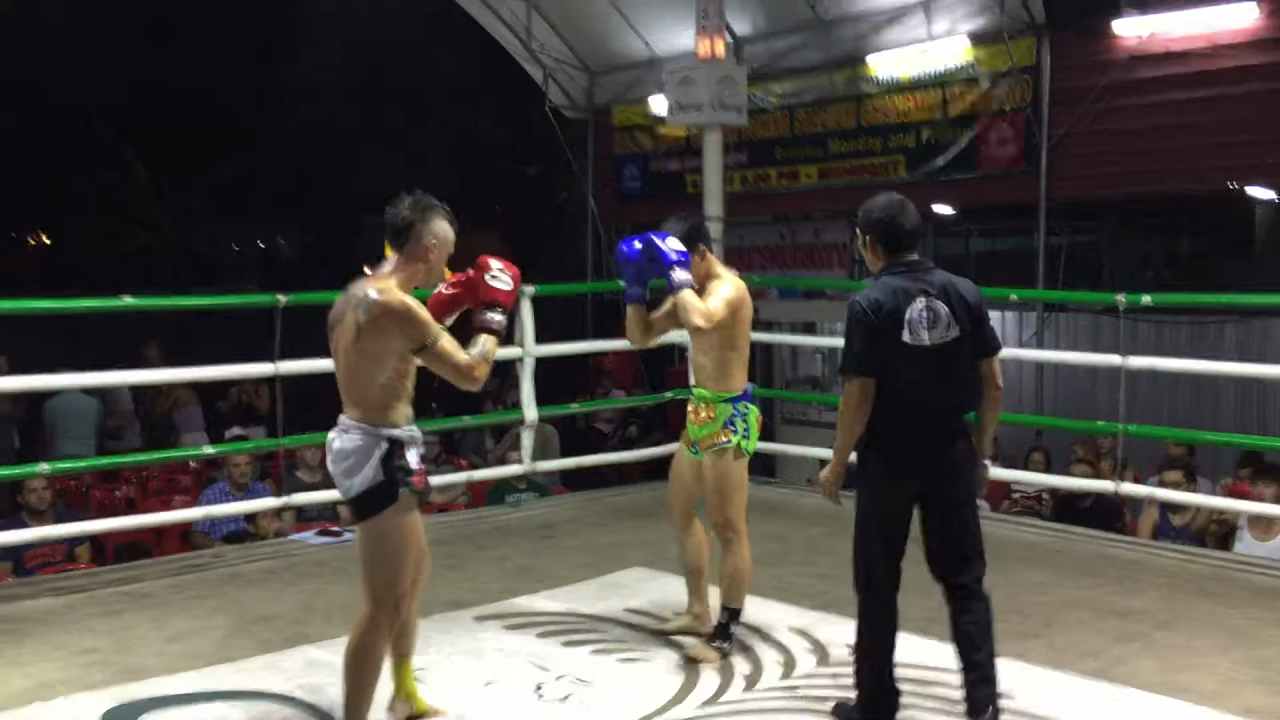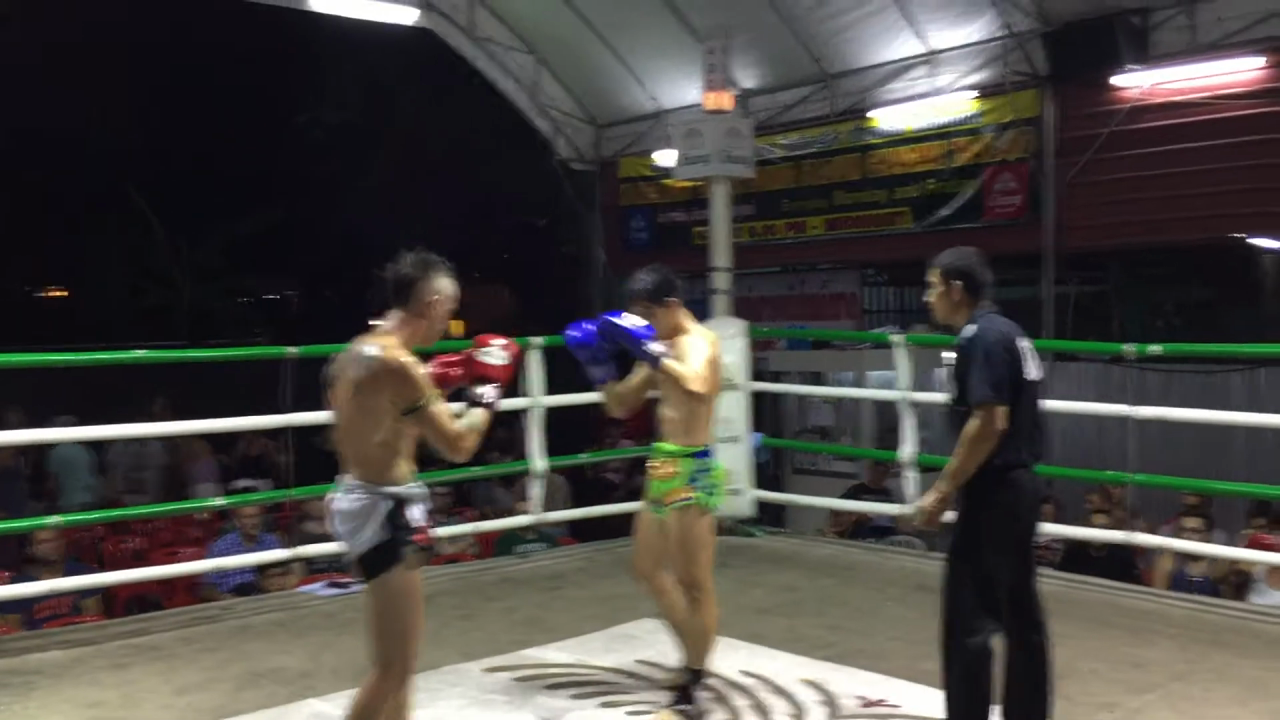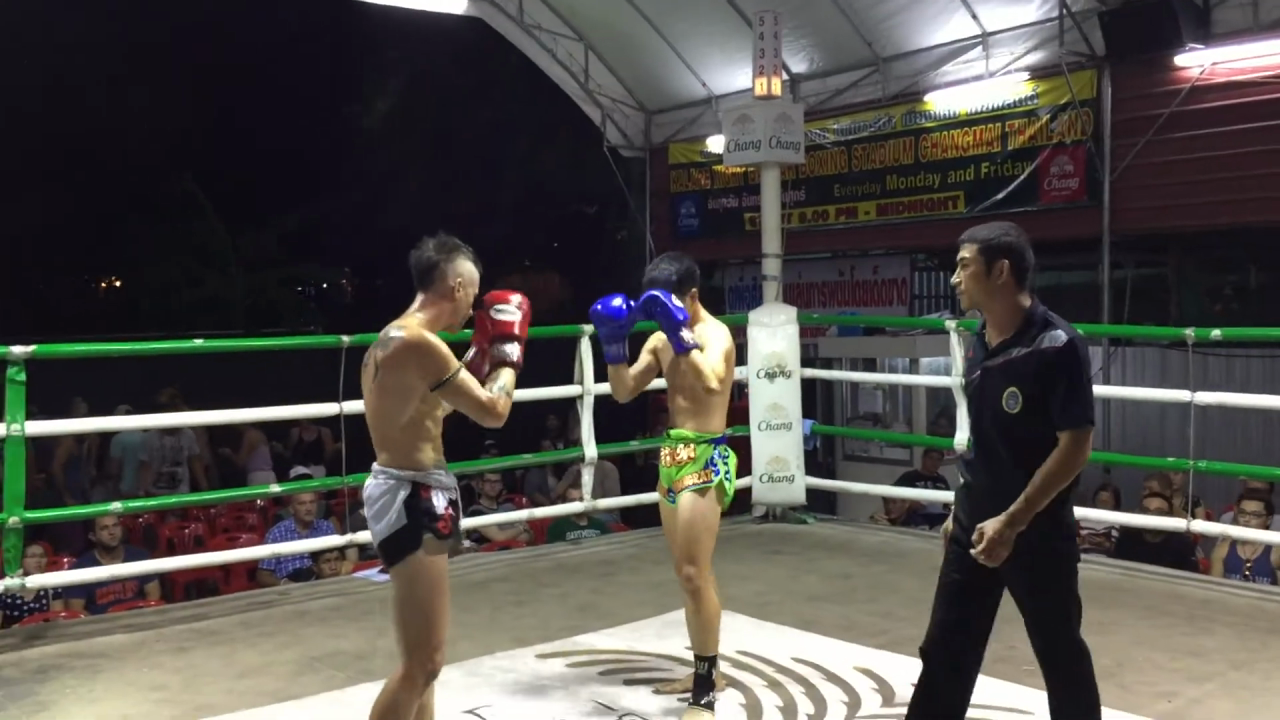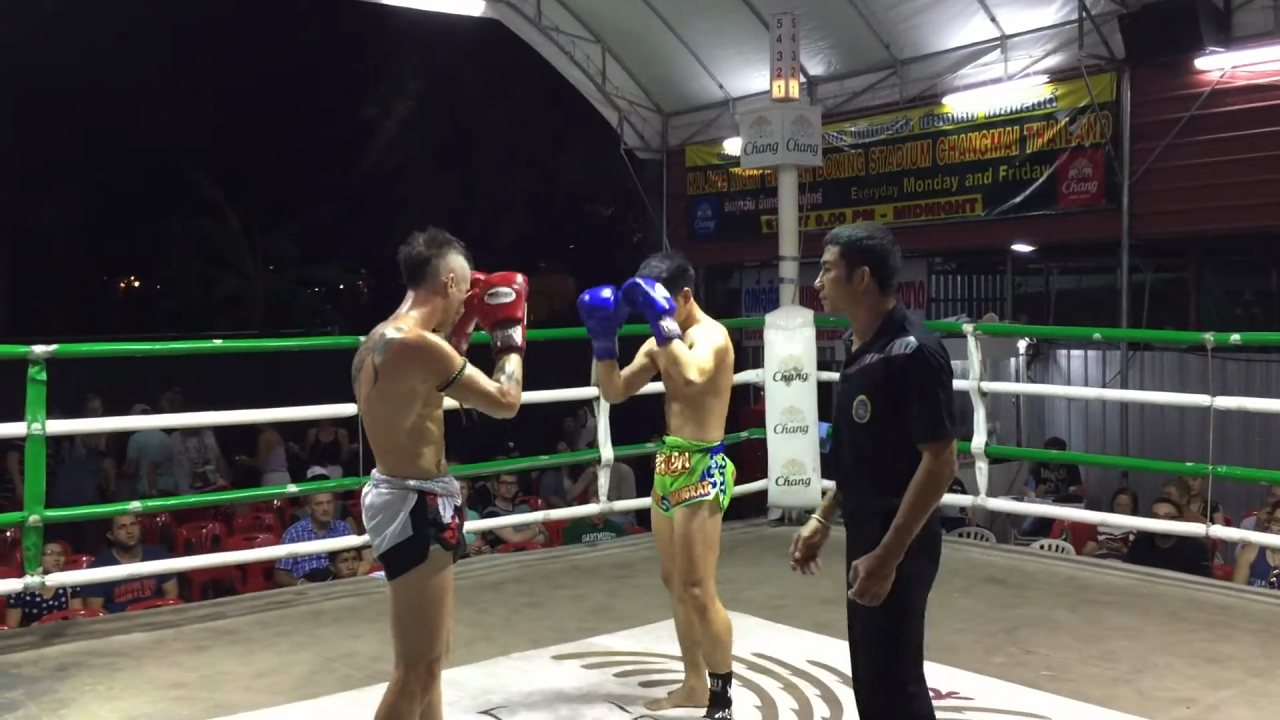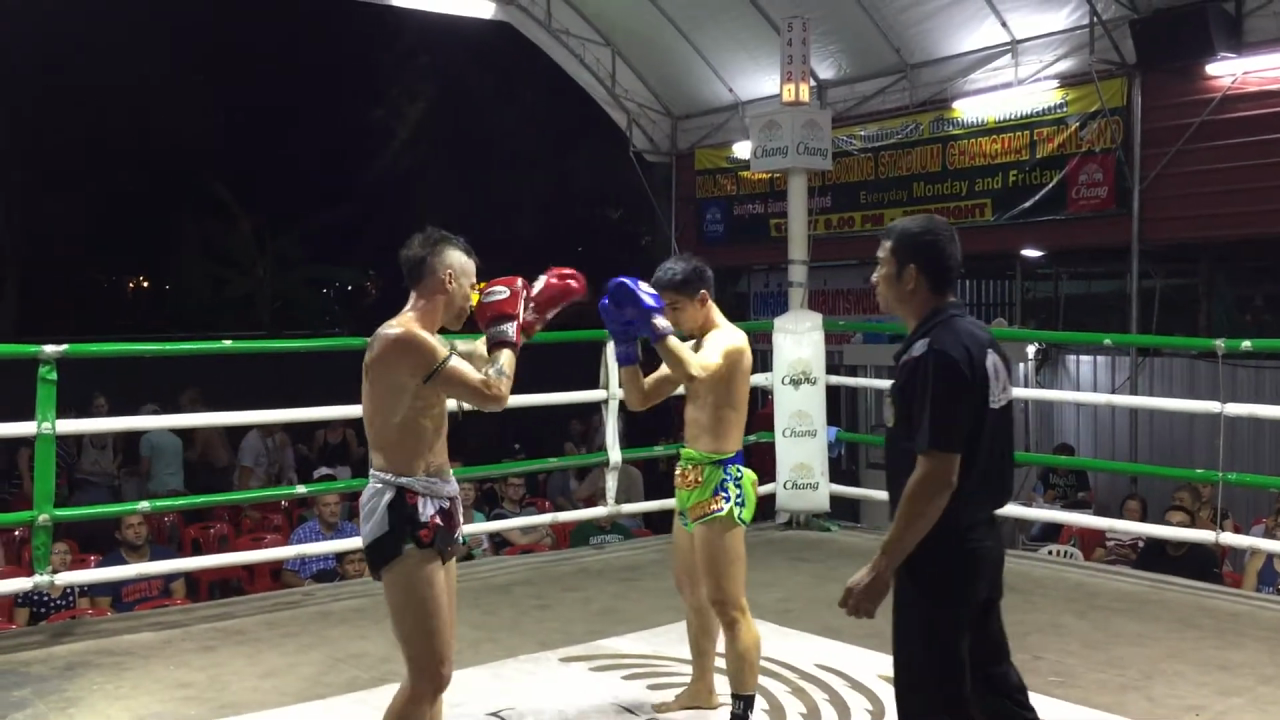
dt=1s
person 1, frame 1
left shoulder: (870, 303)
right shoulder: (963, 293)
left elbow: (859, 398)
right elbow: (993, 385)
left wrist: (838, 463)
right wrist: (980, 452)
left hip: (889, 459)
right hip: (950, 454)
left knee: (878, 582)
right knee: (964, 578)
person 1, frame 2
left shoulder: (980, 337)
right shoulder: (1008, 334)
left elbow: (990, 423)
left wrist: (941, 490)
left hip: (993, 493)
right hip: (1019, 488)
left knee: (969, 621)
right knee: (1020, 616)
person 1, frame 3
left shoulder: (1057, 346)
right shoulder: (980, 341)
left elbow: (1074, 448)
left wrist: (1012, 522)
left hip: (1037, 527)
right hip: (975, 518)
left knee: (1060, 653)
right knee: (945, 650)
person 1, frame 4
left shoulder: (912, 352)
right shoulder: (860, 347)
left elbow: (939, 462)
left wrist: (889, 555)
right wrist: (823, 517)
left hip: (897, 546)
right hip: (868, 536)
right knee: (873, 679)
person 1, frame 5
left shoulder: (935, 353)
right shoulder: (976, 339)
left elbow: (936, 477)
left wrist: (882, 567)
left hip: (941, 554)
right hip: (977, 542)
person 2, frame 1
left shoulder: (356, 294)
right shoulder: (397, 307)
right elbow: (472, 375)
left wrist: (447, 309)
right wrist: (494, 314)
left hip: (361, 441)
right hip: (381, 453)
left knee: (414, 571)
right knee: (386, 602)
person 2, frame 2
left shoulder: (355, 352)
right shoulder: (396, 365)
right elbow: (458, 445)
left wrist: (430, 383)
right wrist: (486, 388)
left hip: (358, 500)
right hip: (383, 512)
left knee: (401, 649)
right knee: (393, 666)
person 2, frame 3
left shoulder: (393, 338)
right shoulder: (419, 343)
right elbow: (493, 412)
left wrist: (487, 344)
right wrist: (508, 343)
left hip: (404, 492)
right hip: (412, 499)
left knee: (427, 645)
right knee: (421, 659)
person 2, frame 4
left shoulder: (380, 340)
right shoulder: (416, 344)
right elbow: (505, 401)
left wrist: (462, 327)
right wrist: (508, 327)
left hip: (402, 498)
right hip: (415, 508)
left knee: (430, 653)
right knee: (418, 667)
person 2, frame 5
left shoulder: (423, 341)
right shoulder: (403, 340)
left elbow: (483, 358)
right elbow: (492, 393)
left wrist: (539, 305)
right wrist: (506, 325)
left hip: (430, 509)
right hip: (406, 514)
left knee: (435, 665)
right knee: (430, 673)
person 3, frame 1
left shoulder: (729, 289)
right shoulder: (689, 291)
left elbow: (700, 322)
right elbow: (639, 336)
left wrist: (676, 273)
right wrist: (634, 285)
left hip: (727, 416)
right hip: (699, 413)
left knee: (728, 529)
right knee: (679, 511)
left ankle: (724, 633)
right ankle: (698, 610)
person 3, frame 2
left shoulder: (700, 344)
right shoulder: (659, 350)
left elbow: (697, 388)
right elbow: (619, 405)
left wrist: (649, 345)
right wrist: (597, 361)
left hip: (691, 471)
right hip: (662, 468)
left knee: (694, 585)
right knee: (648, 570)
right ankle: (696, 660)
person 3, frame 3
left shoulder: (714, 334)
right shoulder: (659, 340)
left elbow: (712, 384)
right elbow: (623, 391)
left wrist: (680, 331)
right wrist: (613, 343)
left hip: (706, 460)
right hip: (672, 457)
left knee: (693, 574)
right knee: (692, 573)
right ankle: (706, 671)
person 3, frame 4
left shoulder: (710, 335)
right shoulder: (656, 343)
left elbow: (693, 375)
right elbow: (614, 392)
left wrist: (664, 321)
right wrist: (602, 338)
left hip: (701, 468)
right hip: (668, 465)
left knee: (698, 591)
right knee: (675, 584)
person 3, frame 5
left shoulder: (727, 341)
right shoulder: (700, 345)
left elbow: (694, 367)
right elbow: (637, 399)
left wrist: (653, 320)
right wrist: (626, 340)
left hip: (719, 482)
right hip: (690, 477)
left knee: (728, 606)
right knee: (691, 590)
